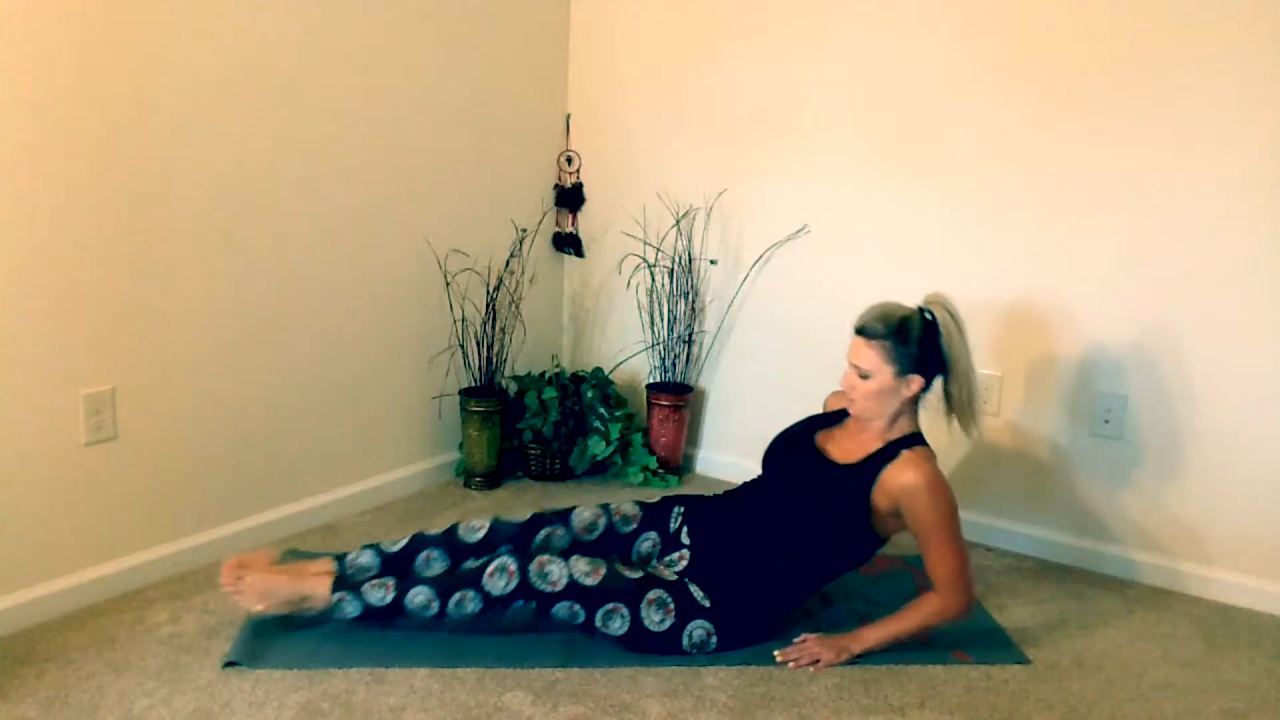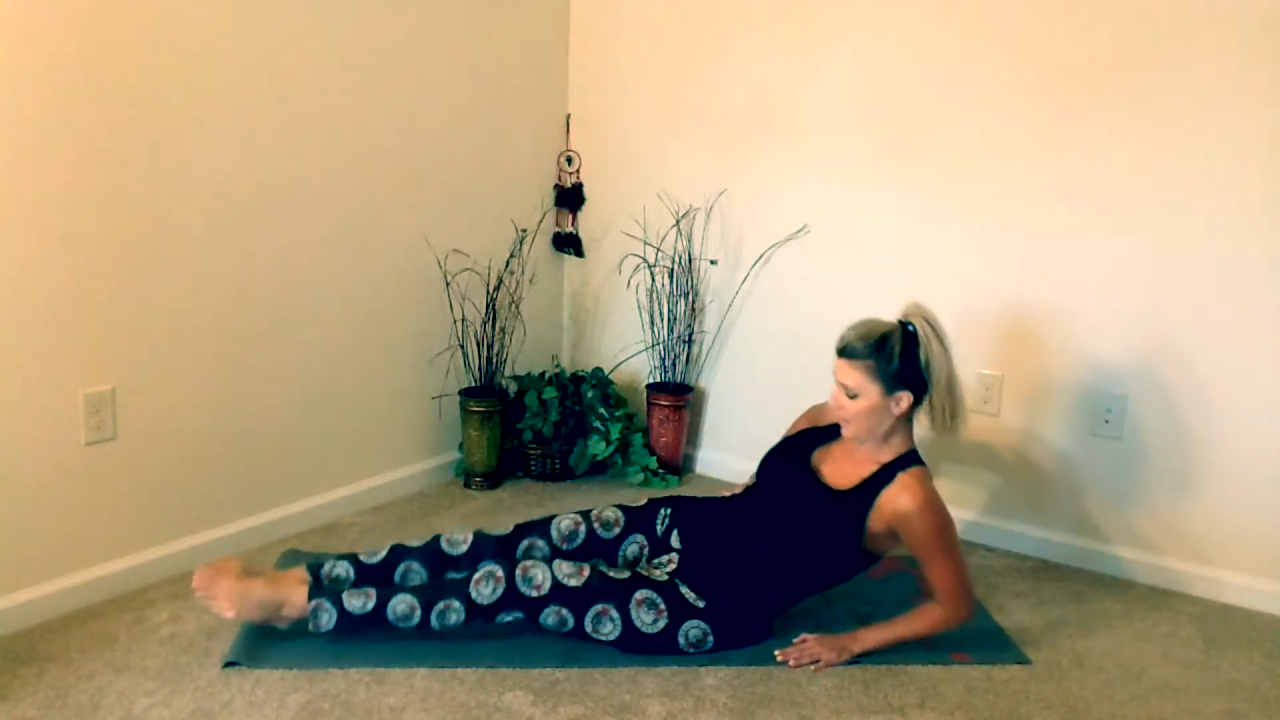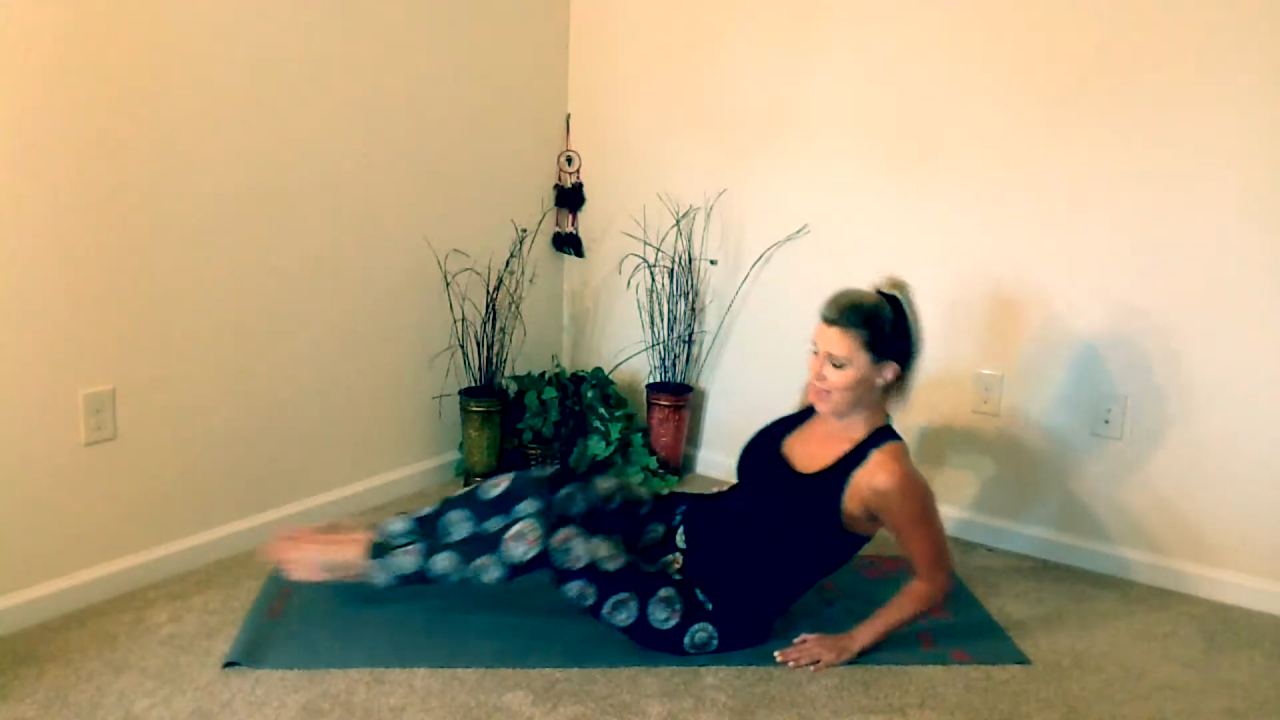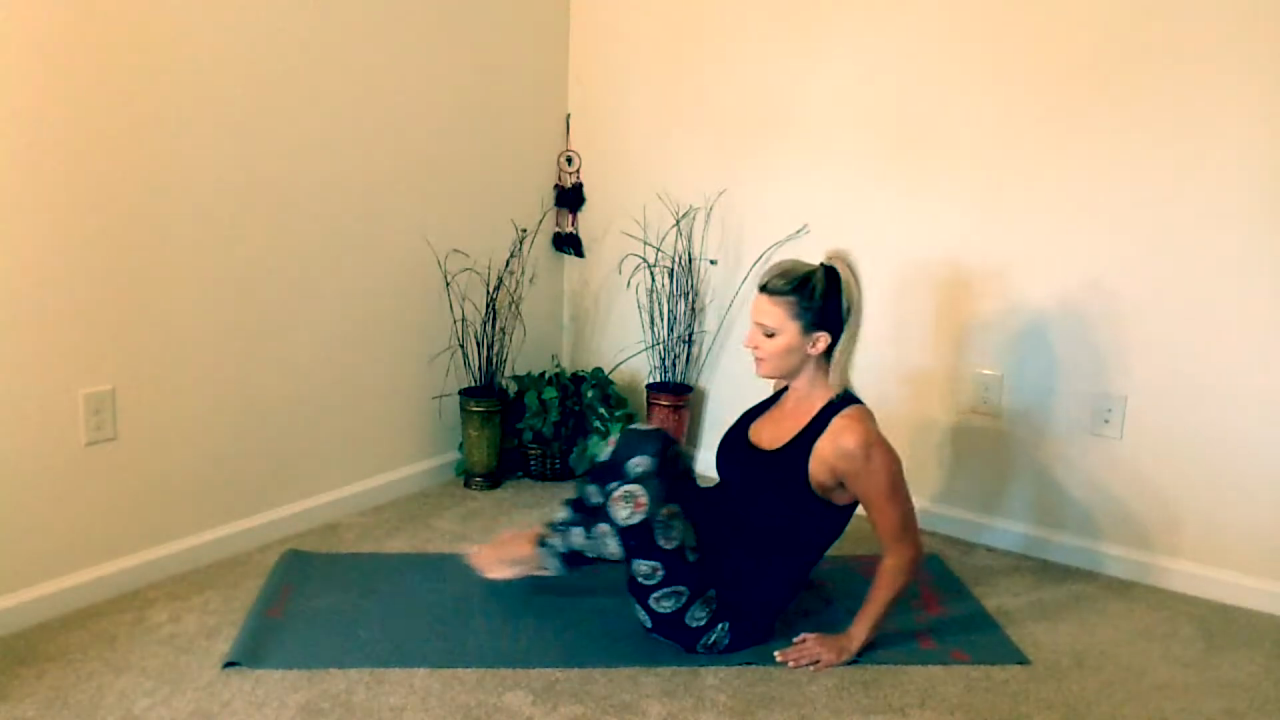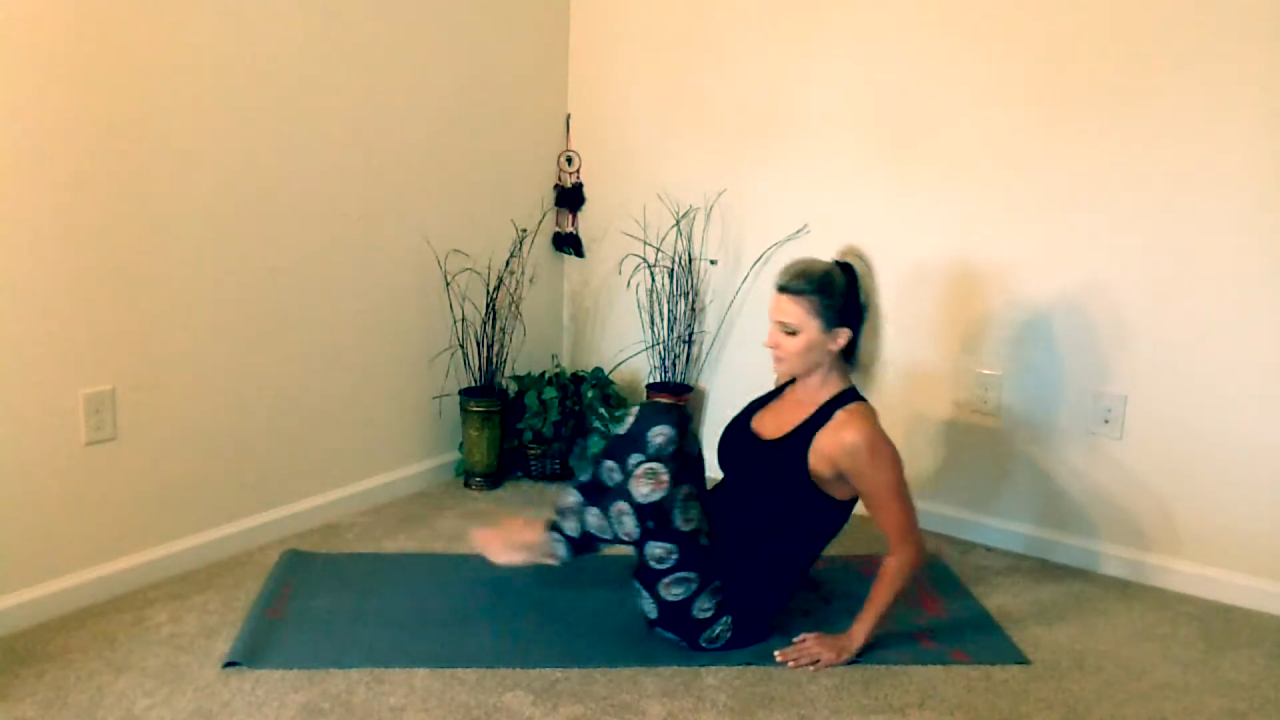
dt=1s
person 1, frame 1
left shoulder: (912, 478)
right shoulder: (844, 410)
left elbow: (954, 594)
left wrist: (852, 642)
left hip: (718, 612)
right hip: (691, 531)
left knee: (527, 577)
right knee: (512, 538)
left ankle: (323, 597)
right ankle: (325, 576)
person 1, frame 2
left shoulder: (906, 500)
right shoulder: (824, 420)
left elbow: (954, 603)
left wrist: (850, 642)
left hip: (709, 610)
right hip: (680, 529)
left knee: (518, 588)
right knee: (504, 548)
left ankle: (297, 607)
right ankle: (298, 587)
person 1, frame 3
left shoulder: (885, 477)
right shoulder: (827, 401)
left elbow: (934, 578)
left wrist: (850, 641)
left hip: (712, 613)
right hip: (692, 527)
left knee: (546, 541)
right knee: (542, 493)
left ankle: (366, 559)
right ankle: (365, 546)
person 1, frame 4
left shoulder: (850, 437)
right shoulder: (795, 390)
left elbow: (902, 548)
left wrist: (850, 640)
left hip: (717, 614)
left knee: (637, 479)
right knee: (645, 447)
left ankle: (547, 551)
right ankle: (557, 541)
person 1, frame 5
left shoulder: (852, 436)
right shoulder: (795, 383)
left elbow: (906, 550)
left wrist: (851, 641)
left hip: (717, 613)
right hip: (713, 547)
left knee: (655, 448)
right knee: (657, 422)
left ankle: (559, 541)
right ankle: (565, 530)
